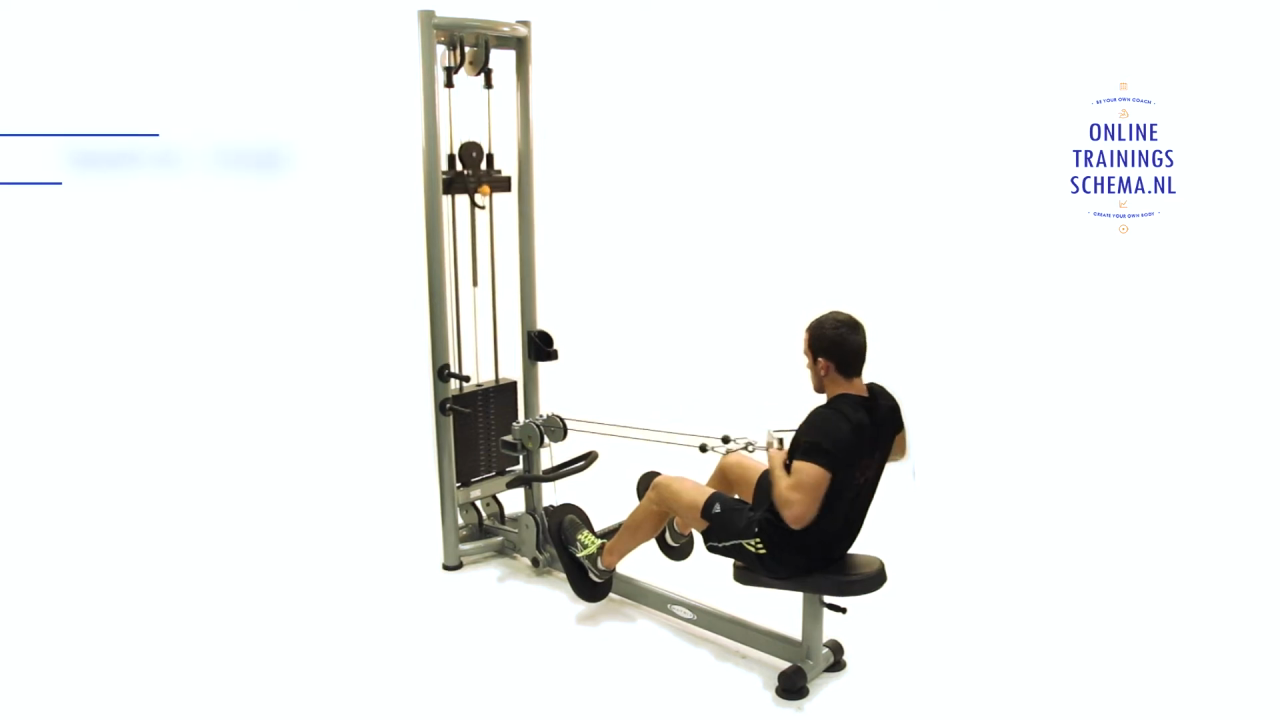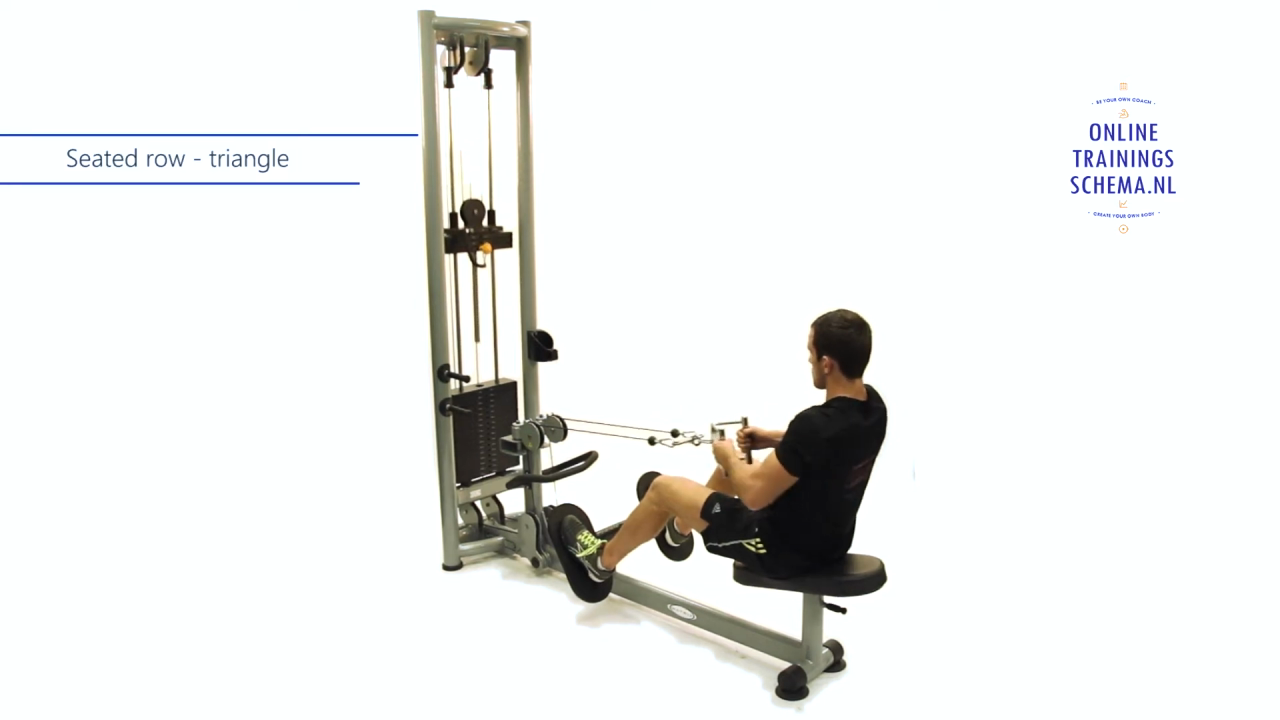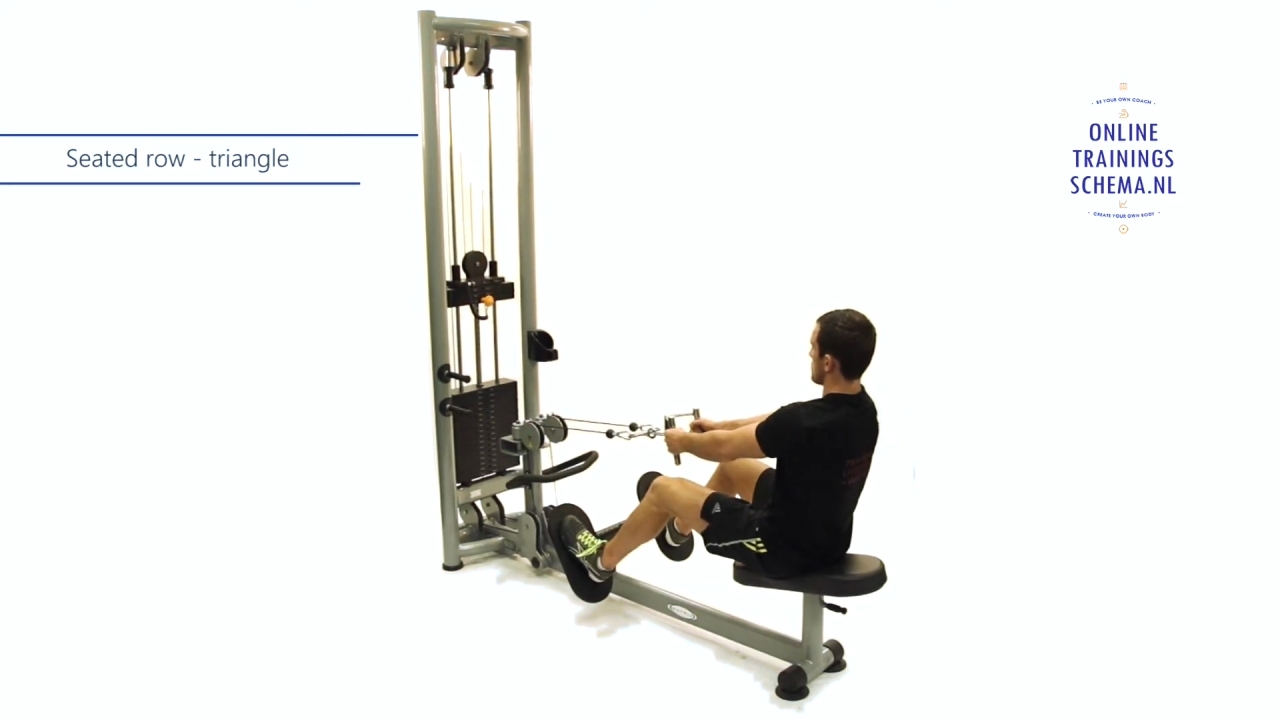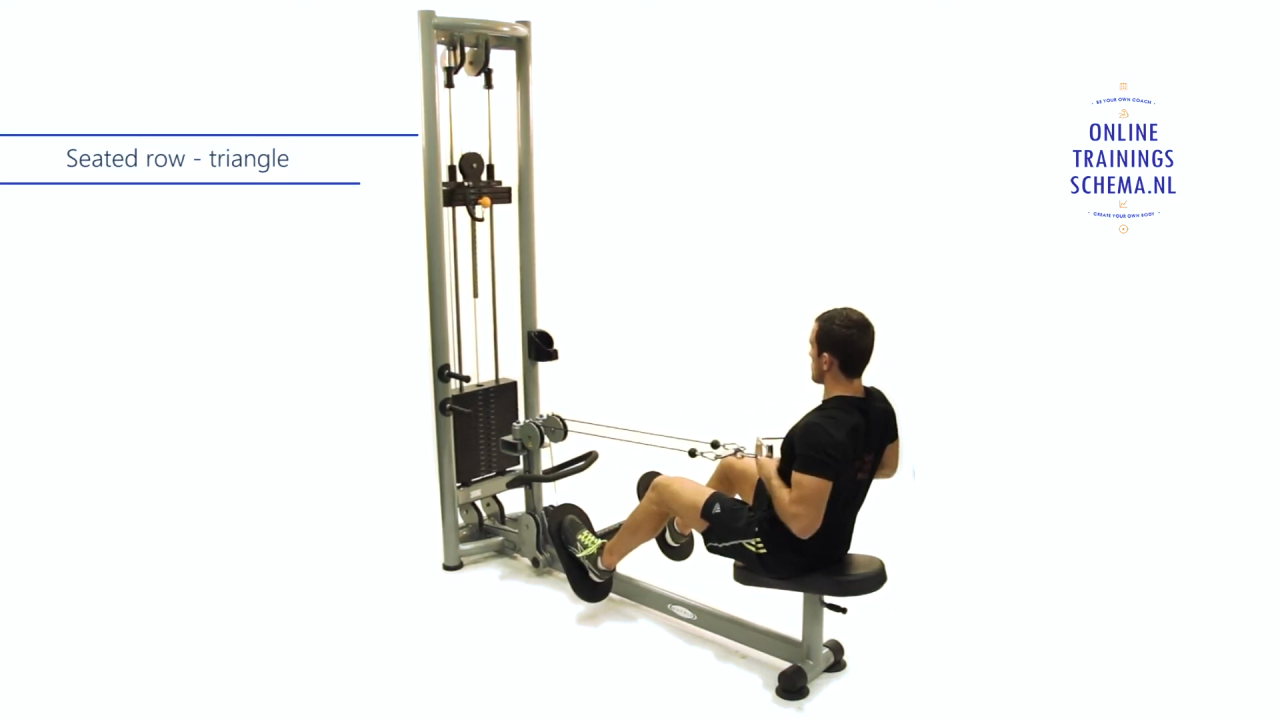
dt=1s
person 1, frame 1
left shoulder: (828, 423)
right shoulder: (884, 404)
left elbow: (795, 512)
right elbow: (898, 450)
left wrist: (778, 466)
left hip: (785, 548)
right hip: (831, 540)
left knee: (664, 487)
right knee: (731, 462)
left ankle: (603, 560)
right ankle: (678, 528)
person 1, frame 2
left shoulder: (816, 424)
right shoulder: (872, 406)
left elbow: (754, 495)
left wrist: (728, 456)
right wrist: (775, 440)
left hip: (784, 548)
right hip: (829, 539)
left knee: (663, 487)
right knee: (729, 467)
left ankle: (603, 560)
right ankle: (679, 527)
person 1, frame 3
left shoulder: (807, 421)
right shoulder: (860, 405)
left elbow: (724, 447)
left wrist: (684, 441)
right wrist: (719, 425)
left hip: (784, 547)
right hip: (827, 538)
left knee: (662, 489)
right knee: (732, 465)
left ankle: (603, 560)
right ankle: (679, 527)
person 1, frame 4
left shoulder: (819, 430)
right shoulder: (879, 407)
left elbow: (802, 523)
right elbow: (887, 467)
left wrist: (771, 474)
left hip: (786, 549)
right hip: (831, 542)
left knee: (664, 488)
right knee: (730, 465)
left ankle: (604, 559)
right ankle: (678, 528)
